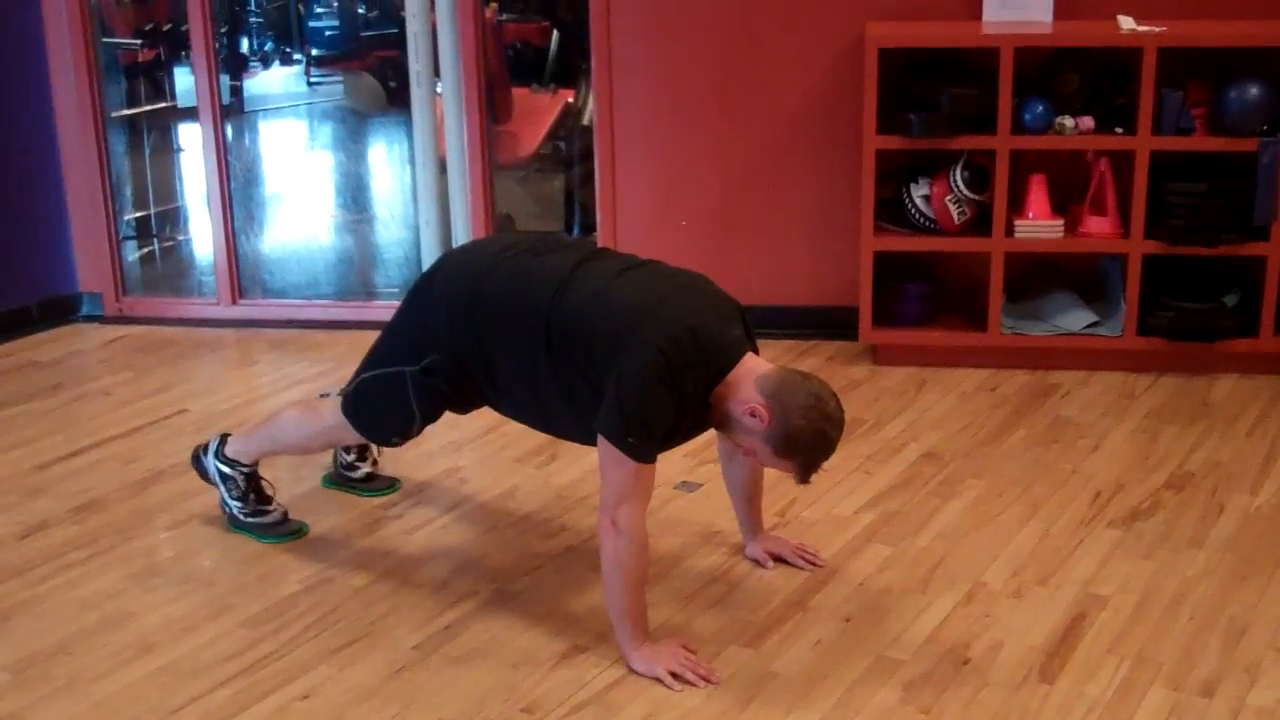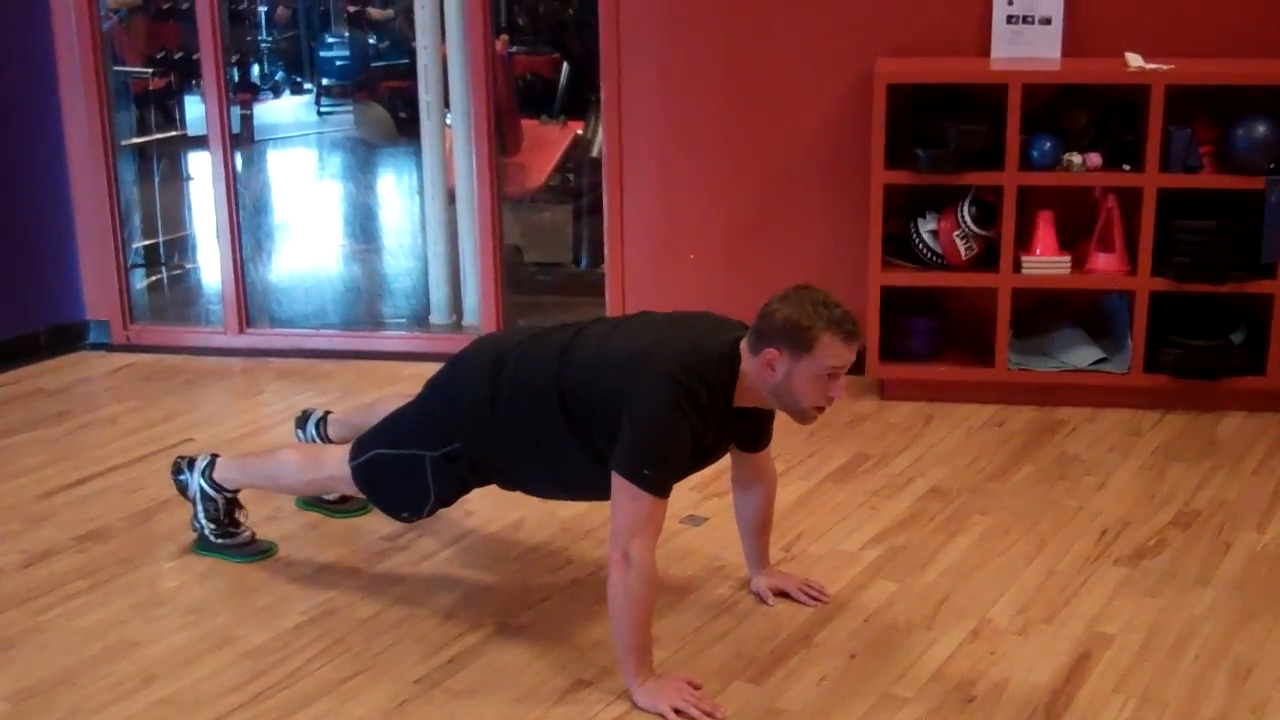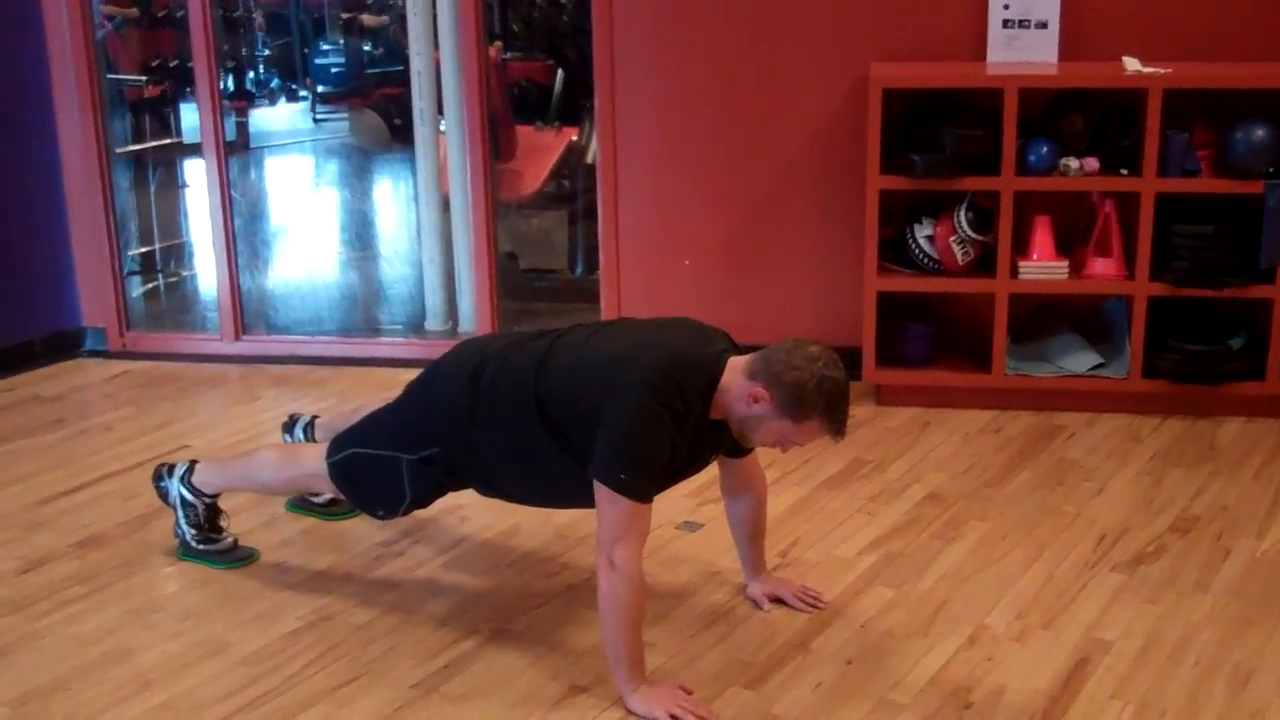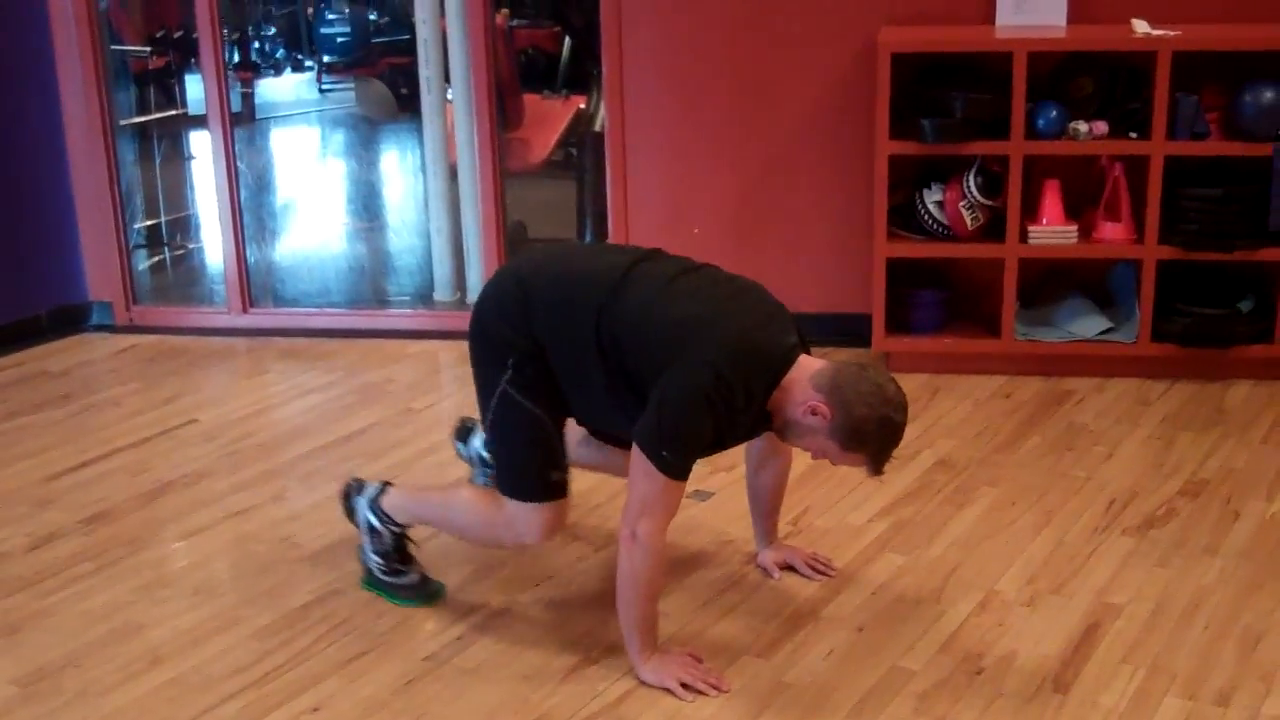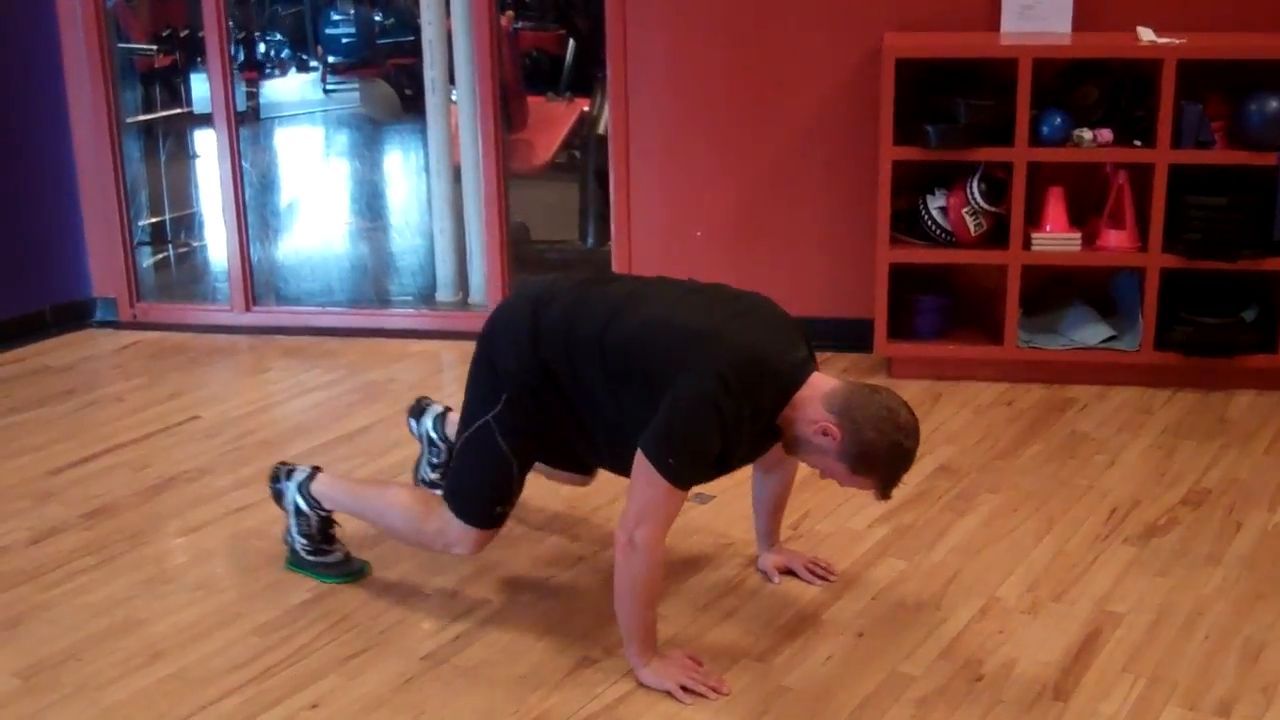
dt=1s
person 1, frame 1
left shoulder: (734, 346)
right shoulder: (657, 374)
left elbow: (736, 448)
right elbow: (620, 520)
left wrist: (754, 533)
right wrist: (637, 646)
left hip: (518, 276)
right hip: (465, 301)
right knee: (362, 415)
left ankle: (348, 456)
right ankle: (230, 457)
person 1, frame 2
left shoulder: (746, 368)
right shoulder: (672, 396)
left elbow: (754, 472)
right elbow: (631, 553)
left wrist: (760, 569)
left hip: (518, 379)
right hip: (483, 409)
left knee: (406, 425)
right knee: (356, 472)
left ankle: (323, 425)
right ankle: (211, 476)
person 1, frame 3
left shoulder: (731, 373)
right shoulder: (649, 403)
left elbow: (742, 481)
right elbow: (618, 557)
left wrist: (757, 574)
left hip: (503, 382)
right hip: (462, 414)
left knee: (365, 441)
right knee: (329, 469)
left ankle: (310, 427)
right ankle: (191, 483)
person 1, frame 4
left shoulder: (788, 352)
right shoulder: (709, 387)
left elbow: (769, 445)
right elbow: (641, 529)
left wrist: (768, 542)
right wrist: (643, 656)
left hip: (572, 304)
right hip: (517, 319)
left knee: (635, 456)
right knee: (534, 522)
left ankle: (490, 442)
right ankle: (383, 508)
person 1, frame 5
left shoulder: (794, 364)
right shoulder: (718, 398)
left elbow: (774, 452)
right elbow: (637, 537)
left wrist: (769, 546)
right wrist: (645, 659)
left hip: (568, 339)
right hip: (526, 354)
left knee: (575, 470)
right knee: (464, 533)
left ankle: (445, 429)
right ankle: (311, 492)
